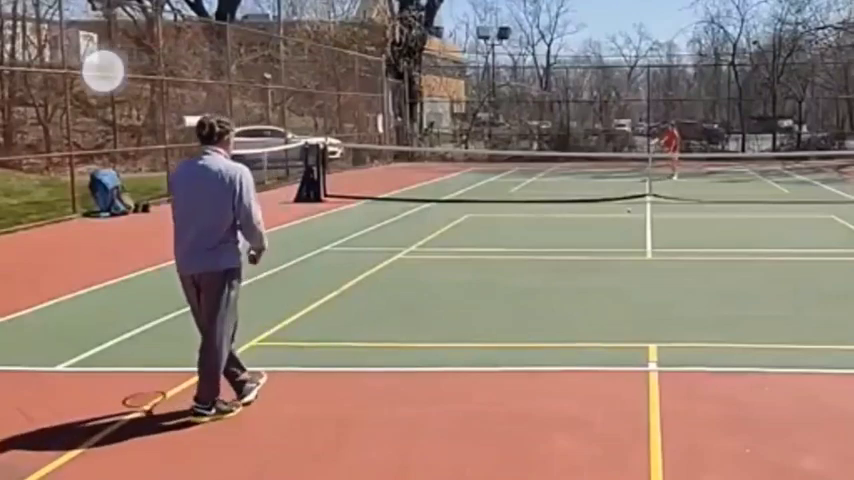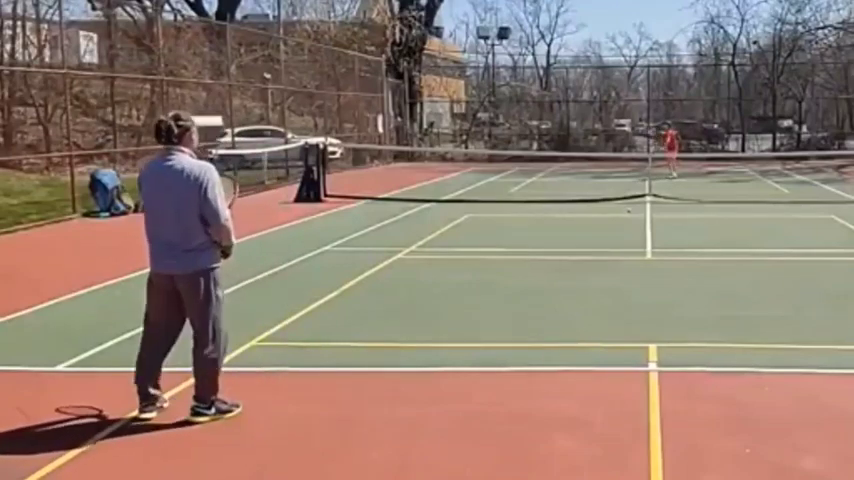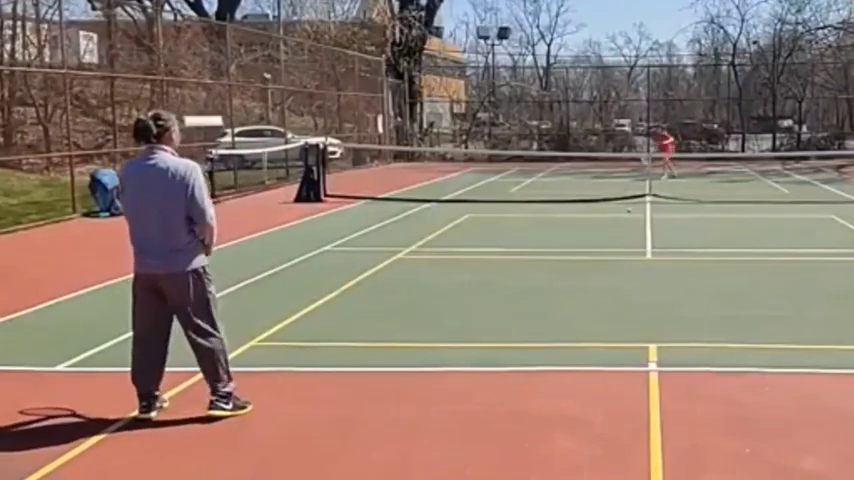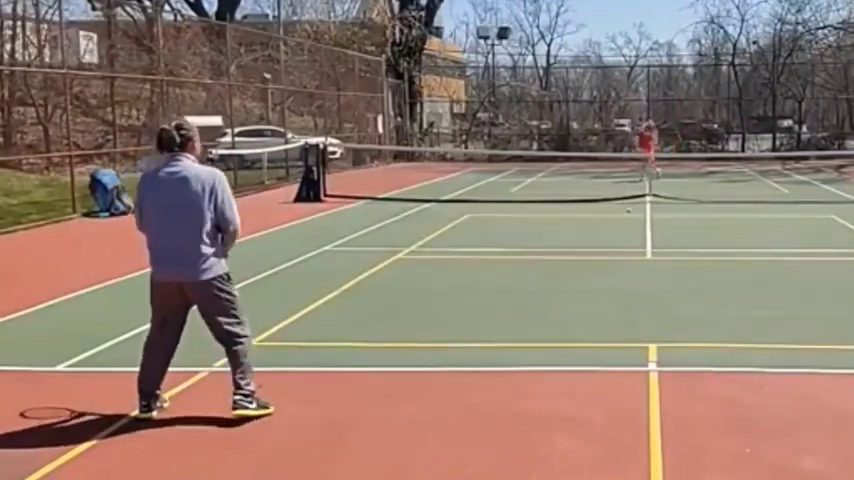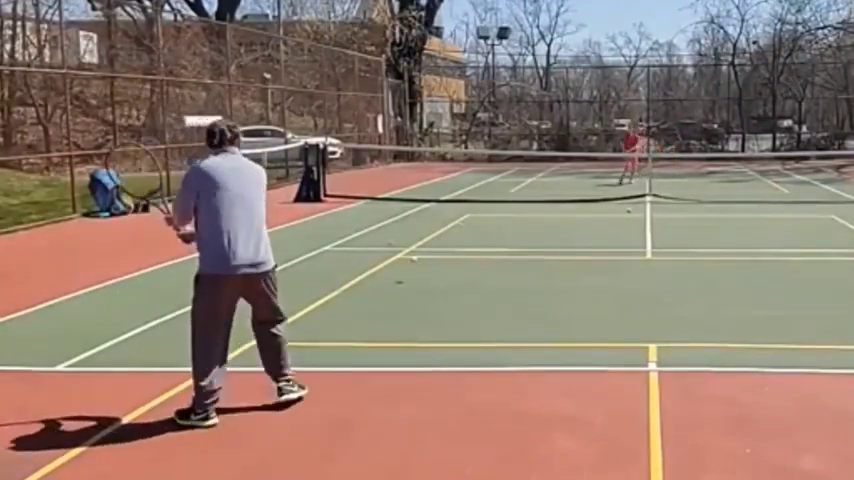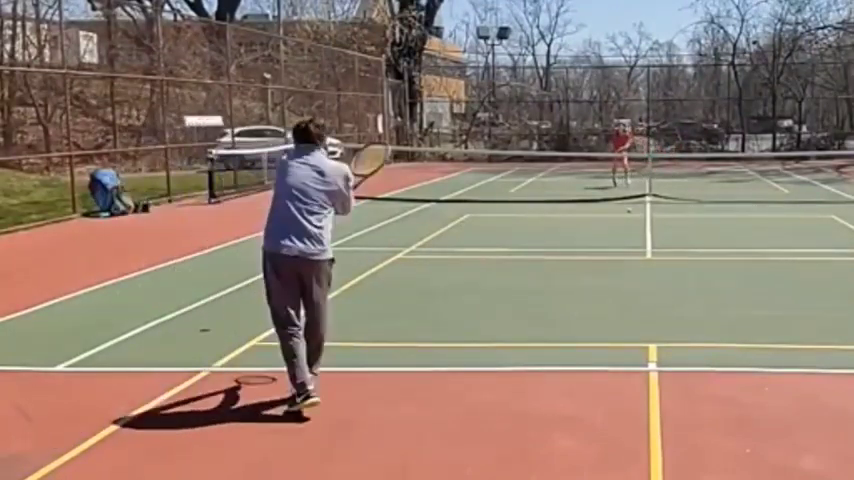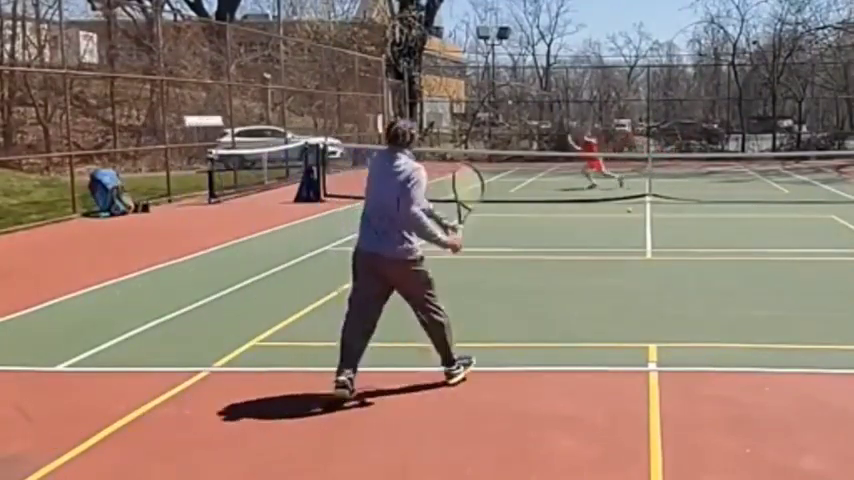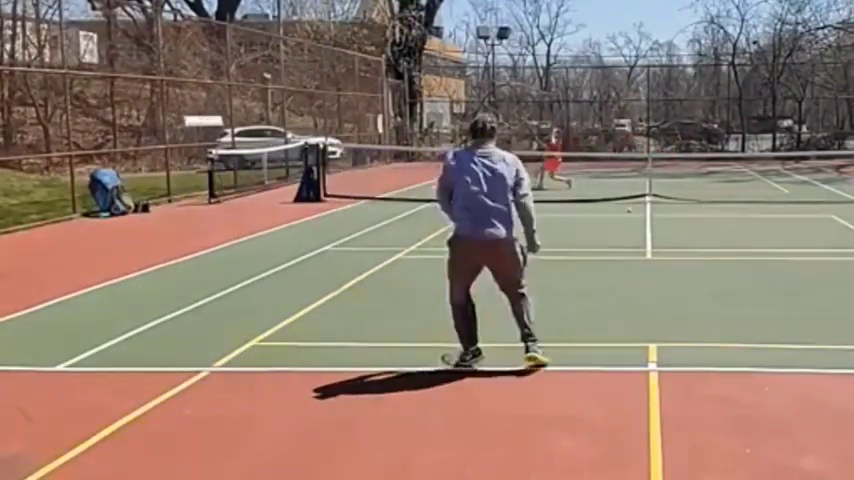
dt=0.5s
person 1, frame 1
left shoulder: (180, 172)
right shoulder: (236, 172)
left elbow: (179, 218)
right elbow: (251, 222)
right wrist: (259, 247)
left hip: (187, 264)
right hip: (220, 264)
left knee: (215, 330)
right knee: (217, 333)
left ankle: (242, 381)
right ankle: (205, 402)
person 1, frame 2
left shoulder: (148, 172)
right shoulder: (202, 171)
left elbow: (155, 215)
right elbow: (220, 221)
right wrist: (227, 245)
left hip: (161, 266)
right hip: (197, 266)
left knee: (156, 333)
right knee: (208, 336)
left ankle: (148, 398)
right ankle: (205, 402)
person 1, frame 3
left shoulder: (128, 172)
right shoulder: (186, 169)
left elbow: (132, 215)
right elbow: (206, 222)
right wrist: (206, 246)
left hip: (146, 268)
right hip: (184, 266)
left knee: (147, 335)
right knee: (206, 332)
left ankle: (147, 399)
right ankle: (222, 396)
person 1, frame 4
left shoulder: (148, 181)
right shoulder: (212, 178)
left elbow: (143, 225)
right elbow: (232, 228)
right wrist: (219, 250)
left hip: (165, 275)
right hip: (207, 272)
left knee: (160, 337)
right knee: (234, 334)
left ankle: (148, 399)
right ankle: (245, 395)
person 1, frame 5
left shoulder: (200, 170)
right shoulder: (257, 172)
left elbow: (181, 217)
left wrist: (184, 228)
left hip: (217, 268)
right hip: (259, 264)
left knee: (208, 337)
right knee: (270, 324)
left ankle: (204, 406)
right ankle: (285, 383)
person 1, frame 6
left shoulder: (286, 163)
right shoulder: (339, 172)
right elbow: (344, 208)
left hip: (278, 253)
right hip: (317, 256)
left knee: (289, 324)
right knee: (317, 321)
left ankle: (303, 387)
right ankle: (307, 379)
person 1, frame 7
left shoulder: (378, 162)
right shoulder: (413, 169)
right elbow: (413, 214)
left wrist: (440, 220)
right wrist: (445, 240)
left hip: (367, 252)
right hip: (400, 255)
left knee: (359, 315)
right knee: (431, 310)
left ankle: (345, 377)
right ankle: (452, 366)
person 1, frame 8
left shoulder: (454, 158)
right shoulder: (511, 162)
left elbow: (443, 199)
right elbow: (525, 203)
right wrist: (531, 239)
left hip: (465, 240)
right hip: (499, 239)
left knee: (459, 294)
right knee: (518, 293)
left ankle: (470, 351)
right ankle: (531, 346)
